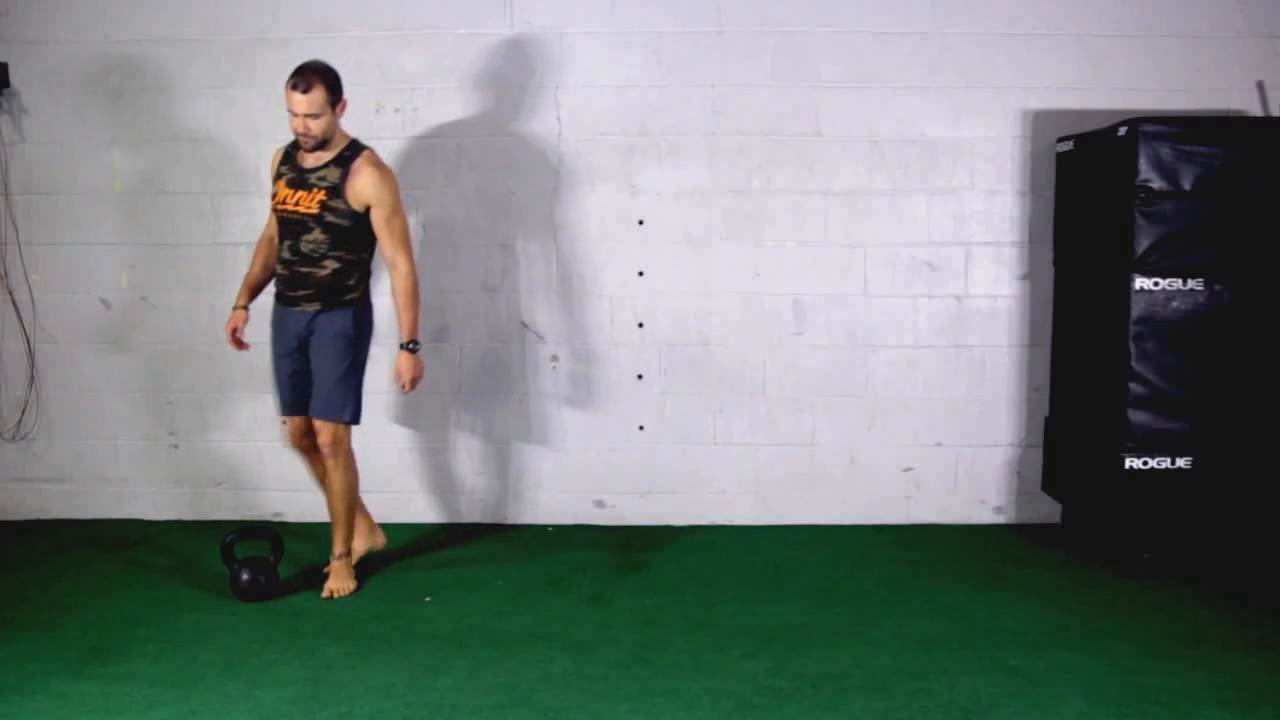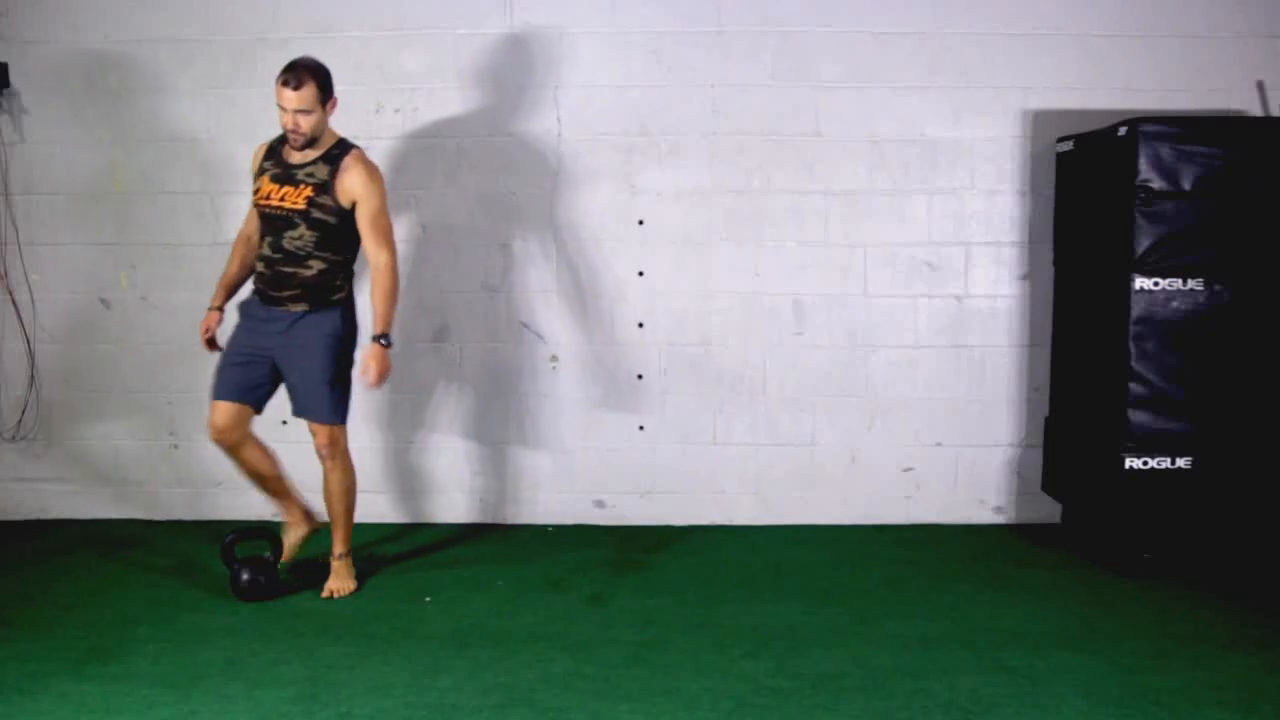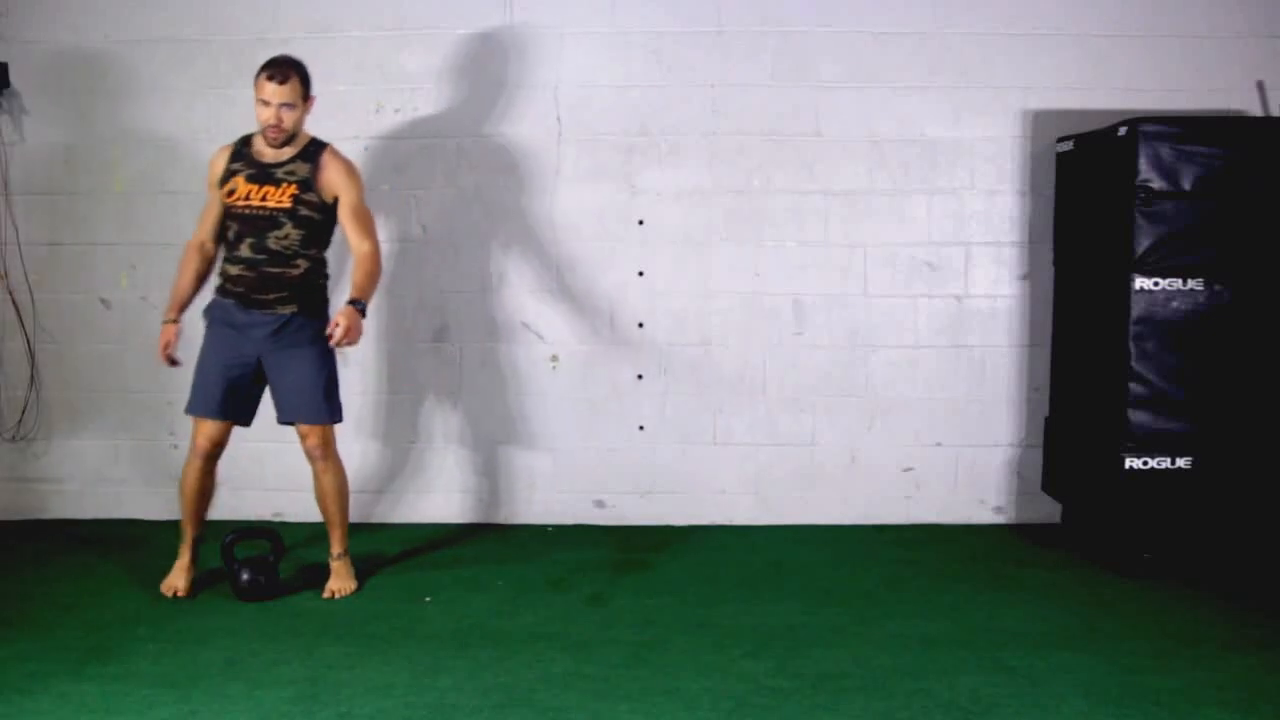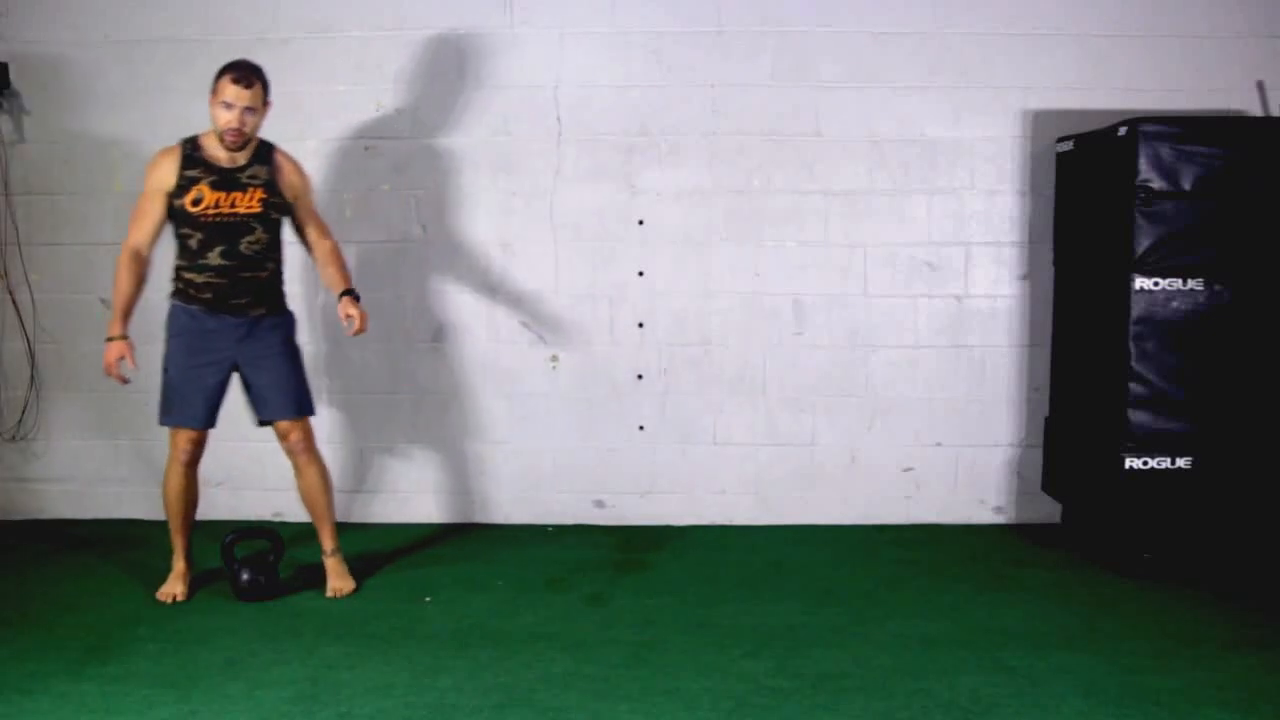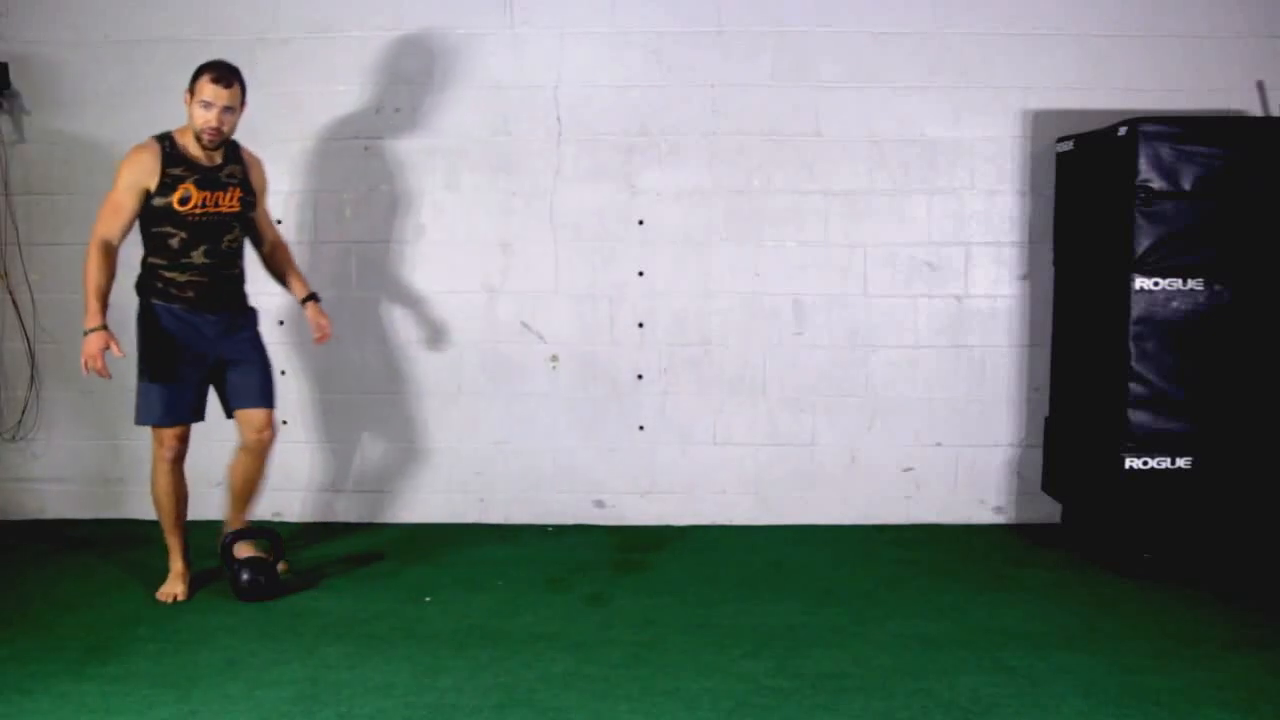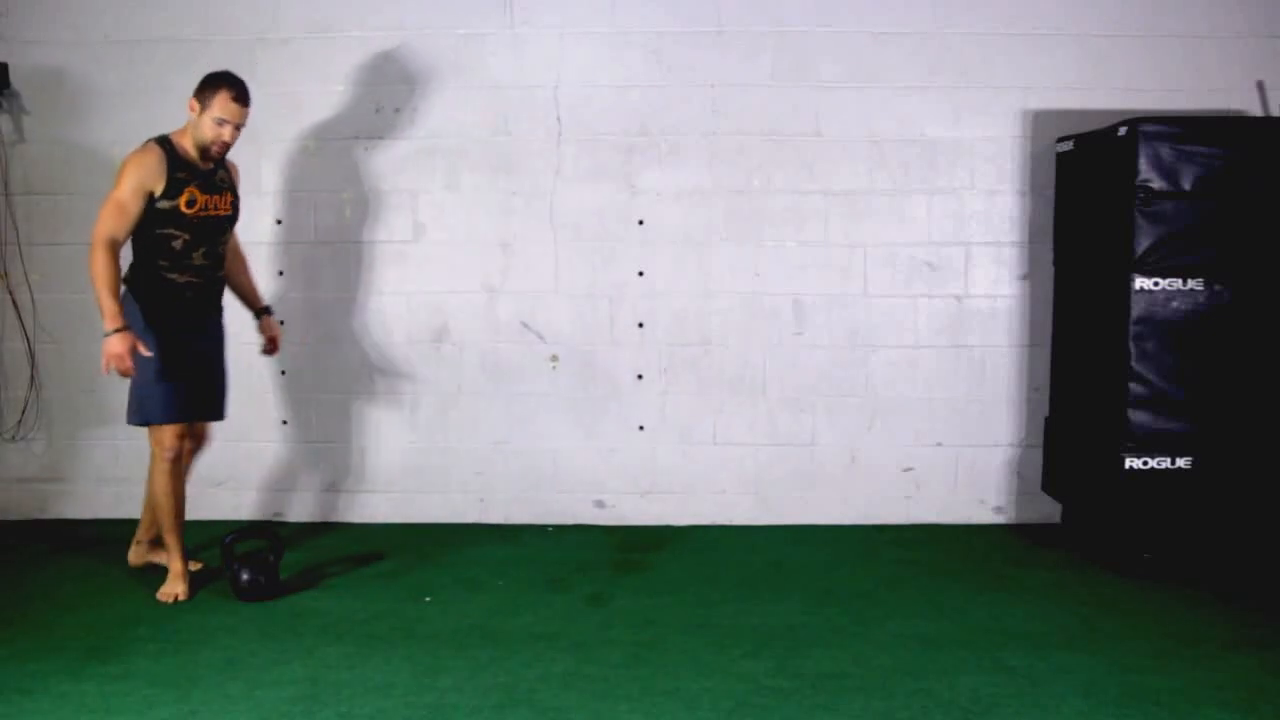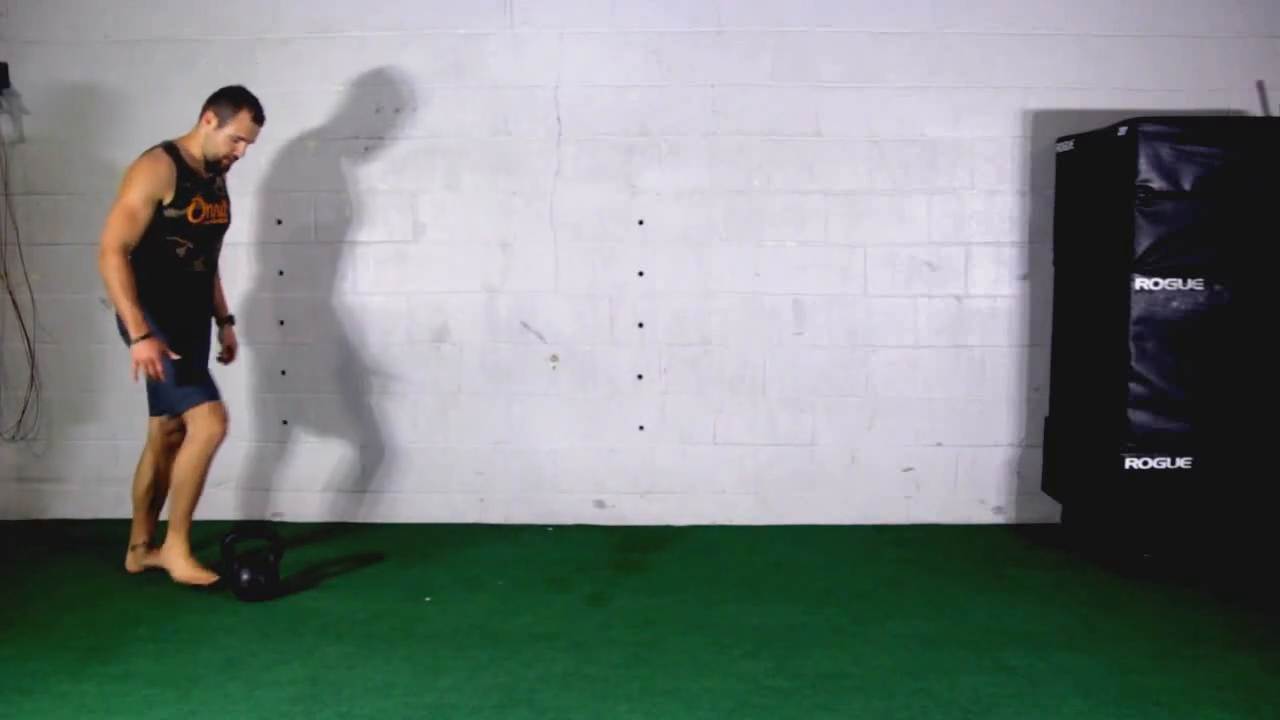
dt=0.2s
person 1, frame 1
left shoulder: (367, 174)
right shoulder: (283, 160)
left elbow: (400, 261)
left wrist: (409, 344)
right wrist: (243, 301)
left hip: (339, 318)
right hip: (288, 316)
left knee: (331, 438)
right knee: (299, 435)
left ankle: (340, 556)
right ankle: (364, 528)
person 1, frame 2
left shoulder: (354, 171)
right shoulder: (265, 156)
left elbow: (383, 260)
left wrist: (380, 339)
right wrist: (218, 302)
left hip: (322, 320)
right hip: (261, 312)
left knee: (329, 442)
right knee: (223, 425)
left ankle: (341, 556)
right ankle: (295, 514)
person 1, frame 3
left shoulder: (332, 168)
right shoulder: (227, 160)
left elbow: (366, 249)
right elbow: (203, 242)
left wrist: (355, 306)
right wrist: (173, 315)
left hip: (301, 324)
right hip: (231, 318)
left knee: (318, 446)
right knee: (204, 444)
left ankle: (340, 557)
right ankle: (188, 554)
person 1, frame 4
left shoulder: (283, 170)
right shoulder: (171, 165)
left elbow: (319, 241)
right elbow: (136, 249)
left wrist: (346, 294)
right wrist: (118, 328)
left hip: (266, 323)
right hip: (194, 323)
left knee: (298, 440)
right knee: (184, 449)
left ankle: (332, 555)
right ankle: (180, 564)
person 1, frame 5
left shoulder: (248, 167)
right shoulder: (147, 161)
left elbow: (268, 240)
right elbow: (103, 243)
left wrist: (307, 299)
right wrist: (95, 323)
left hip: (234, 318)
right hip: (170, 320)
left knee: (259, 431)
right knee: (169, 446)
left ankle: (236, 534)
right ankle: (178, 564)
person 1, frame 6
left shoulder: (226, 173)
right shoulder: (149, 163)
right elbow: (104, 244)
left wrist: (260, 311)
right wrist: (116, 327)
left hip: (206, 319)
right hip: (157, 320)
left knee: (190, 439)
right knee: (168, 444)
left ankle: (147, 540)
right ankle: (176, 564)
person 1, frame 7
left shoulder: (216, 178)
right shoulder: (156, 170)
right elbow: (113, 252)
left wrist: (223, 319)
right wrist: (140, 334)
left hip: (191, 321)
right hip: (157, 322)
left knee: (168, 433)
right knee: (210, 423)
left ankle: (141, 547)
right ankle: (177, 544)
